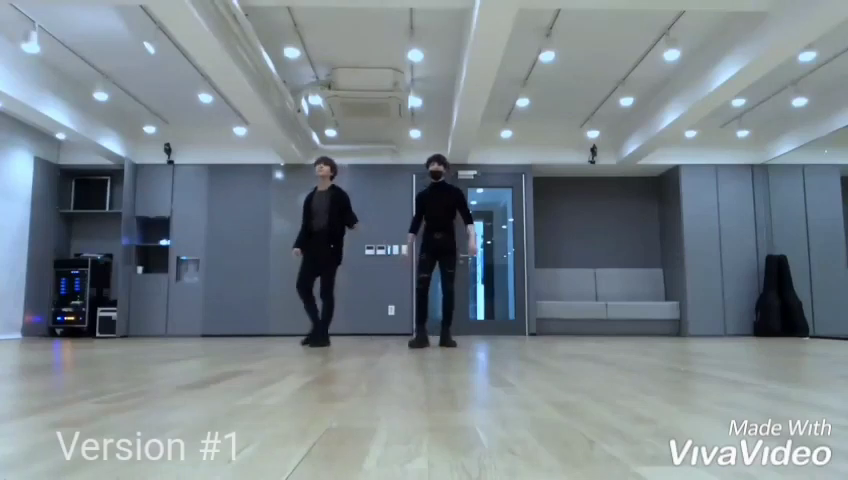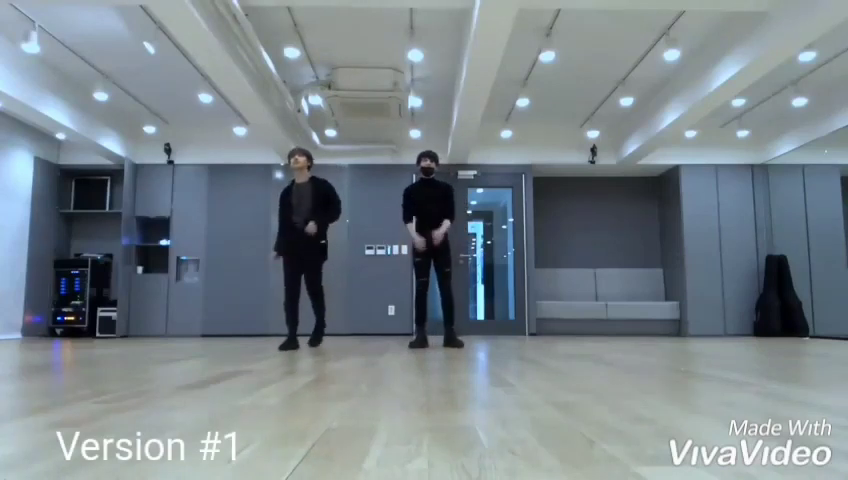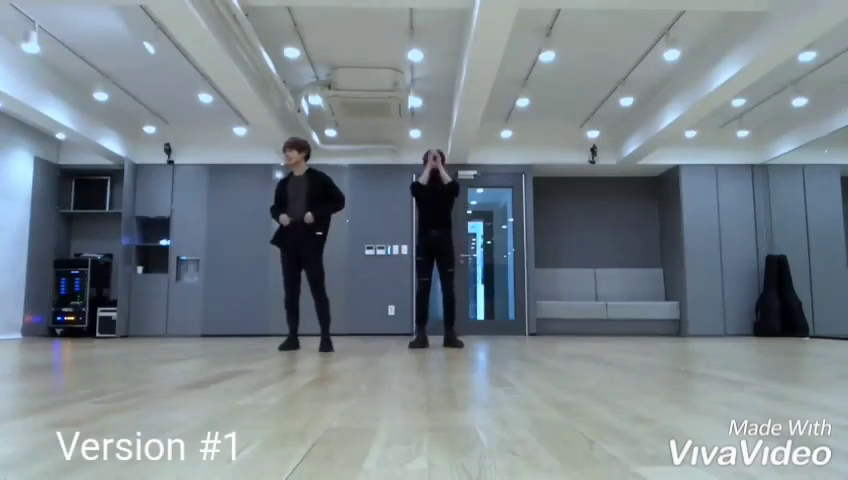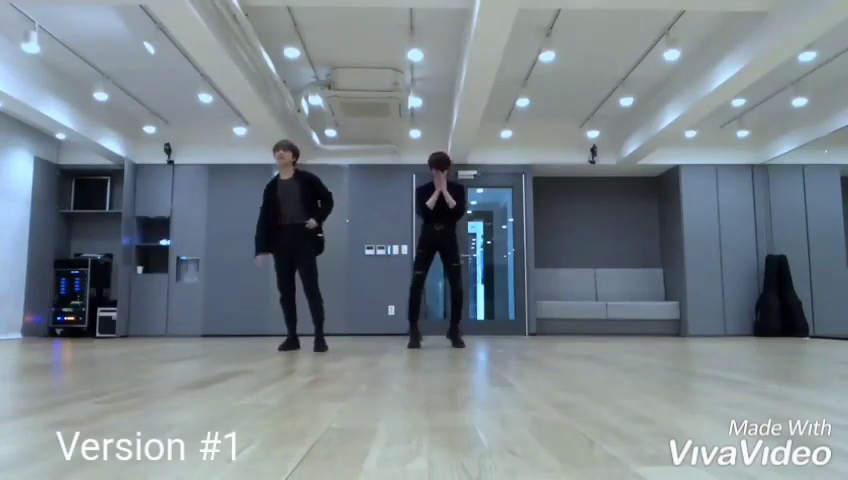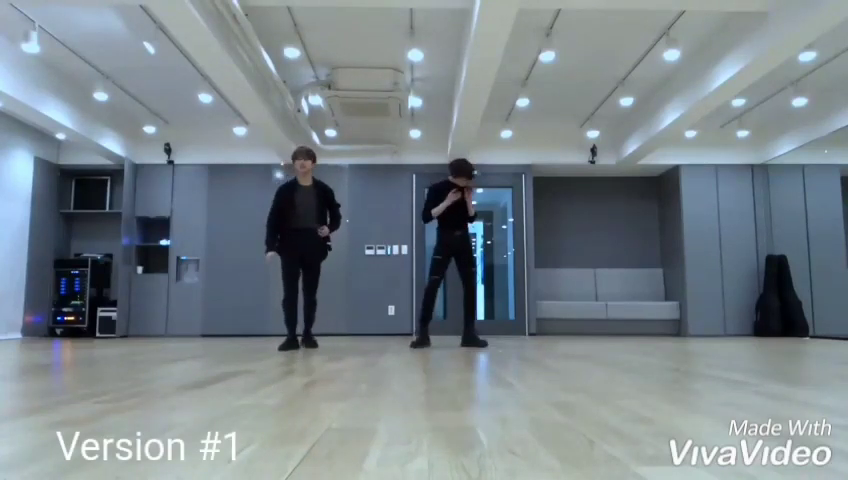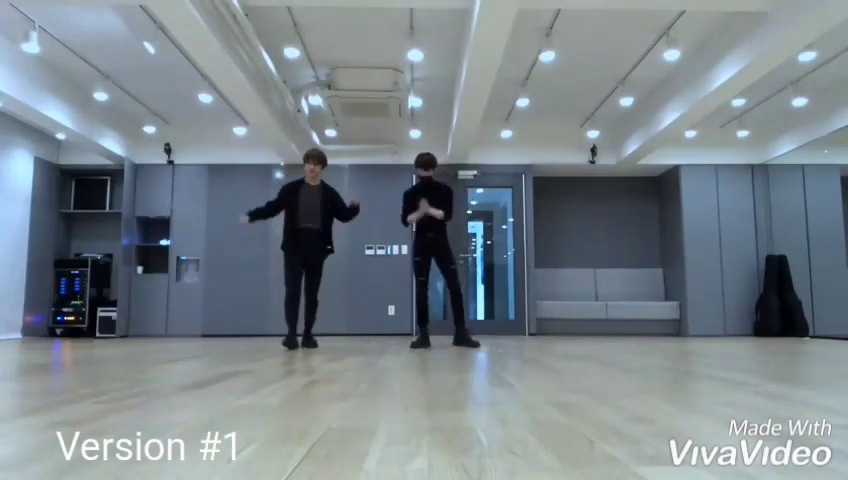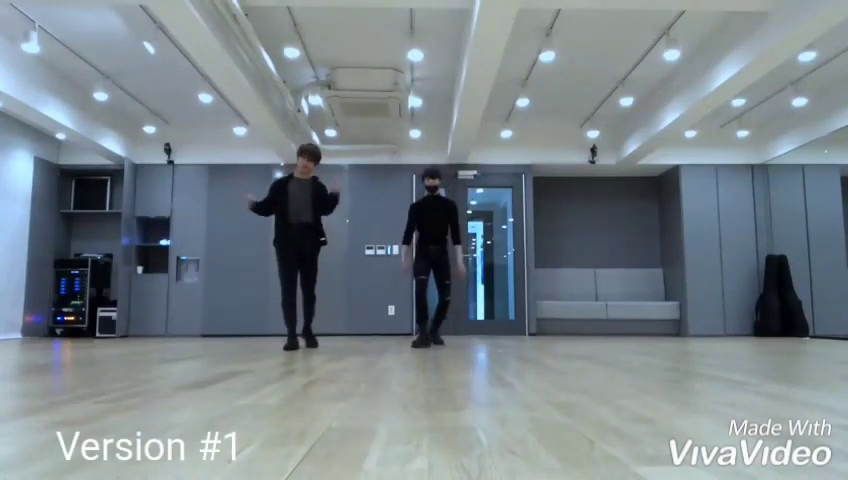
dt=0.7s
person 1, frame 1
left shoulder: (339, 195)
right shoulder: (310, 197)
left elbow: (348, 217)
right elbow: (305, 224)
left wrist: (354, 223)
right wrist: (298, 244)
left hip: (330, 247)
right hip: (311, 246)
left knee: (326, 291)
right knee: (303, 286)
left ankle: (322, 334)
right ankle: (317, 326)
person 1, frame 2
left shoulder: (321, 186)
right shoulder: (286, 192)
left elbow: (335, 209)
right elbow: (283, 220)
left wrist: (318, 223)
right wrist: (278, 246)
left hip: (313, 244)
right hip: (291, 245)
left knee: (314, 288)
right knee: (291, 291)
left ankle: (319, 327)
right ankle: (292, 337)
person 1, frame 3
left shoulder: (319, 179)
right shoulder: (284, 183)
left elbow: (339, 201)
right elbow: (275, 207)
left wrist: (317, 213)
right wrist: (279, 215)
left hip: (311, 238)
right hip: (288, 240)
left knee: (317, 288)
right knee: (290, 289)
left ankle: (325, 337)
right ankle: (292, 336)
person 1, frame 4
left shoulder: (308, 180)
right shoulder: (271, 187)
left elbow: (328, 200)
right elbow: (264, 219)
left wrist: (318, 218)
right wrist: (261, 249)
left hip: (305, 238)
right hip: (281, 241)
left knee: (311, 287)
right knee: (286, 290)
left ankle: (319, 335)
right ankle: (292, 336)
person 1, frame 5
left shoulder: (323, 190)
right shoulder: (285, 190)
left elbow: (335, 214)
right elbow: (273, 220)
left wrist: (330, 228)
right wrist: (270, 246)
left hip: (314, 245)
right hip: (290, 245)
left knee: (310, 292)
right knee: (290, 292)
left ankle: (307, 334)
right ankle: (291, 336)
person 1, frame 6
left shoulder: (329, 193)
right shoulder: (291, 189)
left elbow: (343, 215)
right elbow: (272, 208)
left wrist: (354, 207)
right wrist: (252, 215)
left hip: (317, 245)
right hip: (294, 244)
left knee: (312, 292)
right knee: (292, 290)
left ankle: (308, 334)
right ankle: (291, 334)
person 1, frame 7
left shoulder: (318, 187)
right shoulder: (281, 185)
left elbow: (326, 209)
right elbow: (266, 208)
left wrist: (334, 195)
right wrist: (253, 203)
left hip: (310, 240)
right hip: (286, 241)
left knee: (309, 289)
right knee: (288, 290)
left ankle: (308, 329)
right ankle: (291, 335)
person 2, frame 1
left shoulder: (455, 193)
right shoulder: (422, 195)
left elbow: (467, 217)
right elbow: (416, 222)
left wrist: (472, 239)
left hip: (448, 243)
right hip: (428, 243)
left knee: (448, 288)
right knee: (421, 285)
left ankle: (445, 333)
right ankle: (420, 333)
person 2, frame 2
left shoulder: (446, 189)
right shoulder: (411, 190)
left elbow: (451, 214)
right elbow: (407, 217)
left wrist: (442, 231)
right wrist: (414, 235)
left hip: (441, 241)
right hip: (421, 242)
left knee: (446, 287)
right knee: (421, 288)
left ankle: (450, 333)
right ankle: (421, 334)
person 2, frame 3
left shoulder: (447, 185)
right shoulder: (421, 185)
left elbow: (454, 190)
right elbow: (415, 189)
left wrist: (439, 167)
right wrist: (429, 168)
left hip: (444, 239)
right hip: (424, 239)
left knee: (448, 287)
right knee: (423, 287)
left ankle: (450, 333)
right ankle: (420, 334)
person 2, frame 4
left shoulder: (457, 189)
right shoulder: (423, 190)
left elbow: (459, 213)
right elbow: (422, 212)
left wrist: (445, 190)
right wrist: (437, 191)
left hip: (448, 237)
right hip: (428, 236)
left knee: (456, 284)
right knee: (417, 283)
left ankle: (454, 329)
right ankle: (414, 330)
person 2, frame 5
left shoulder: (465, 191)
right shoulder: (436, 190)
left elbow: (471, 218)
right elbow: (426, 217)
left wrist: (468, 200)
right wrist: (447, 202)
left hip: (464, 241)
right hip: (445, 241)
left knee: (470, 286)
right knee: (432, 285)
left ankle: (469, 333)
right ankle: (423, 333)
person 2, frame 6
left shoulder: (444, 190)
right shoulder: (410, 193)
left elbow: (447, 215)
right elbow: (405, 220)
left wrist: (430, 210)
right wrist: (418, 214)
left hip: (440, 240)
right hip: (421, 241)
left knee: (454, 285)
right knee: (421, 288)
left ankle: (461, 332)
right ankle: (423, 334)
person 2, frame 7
left shoulder: (449, 205)
right shoulder: (416, 206)
left elbow: (455, 234)
right elbow: (408, 233)
left wrist: (460, 260)
right wrist: (406, 258)
left hip: (441, 253)
right hip: (422, 253)
left knee: (445, 297)
right knee: (420, 289)
left ankle: (434, 331)
right ankle: (423, 333)
